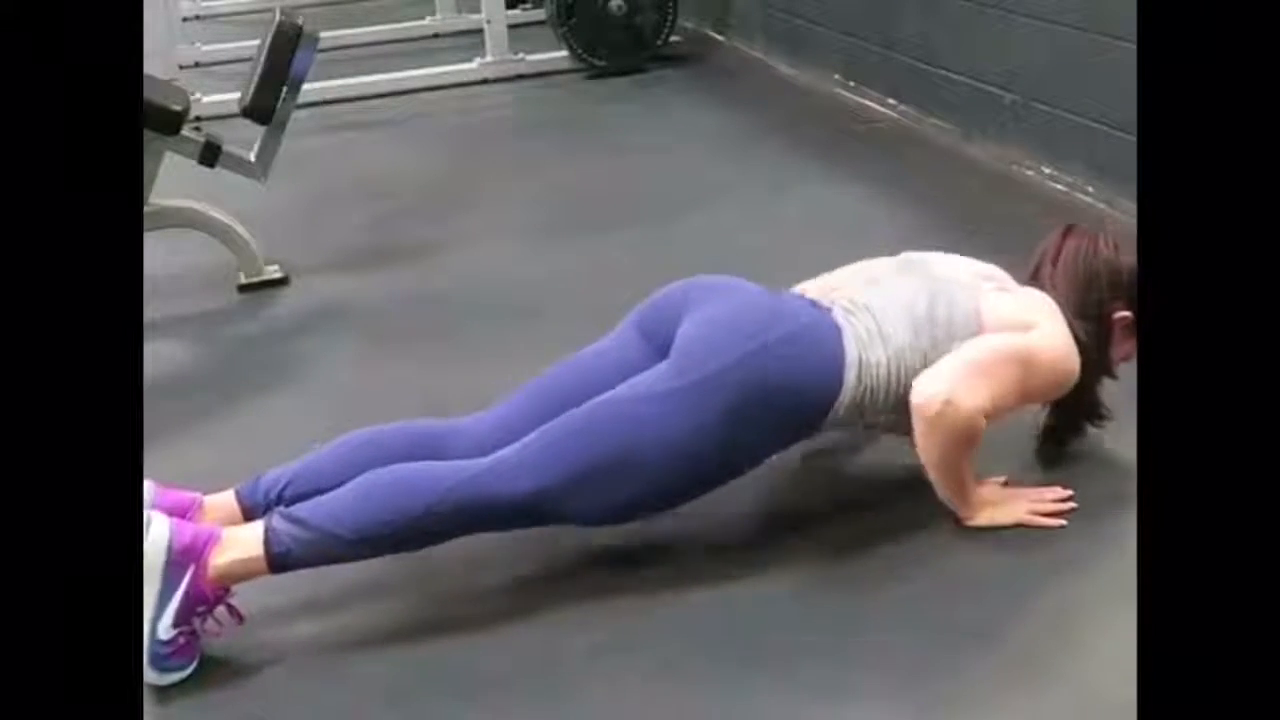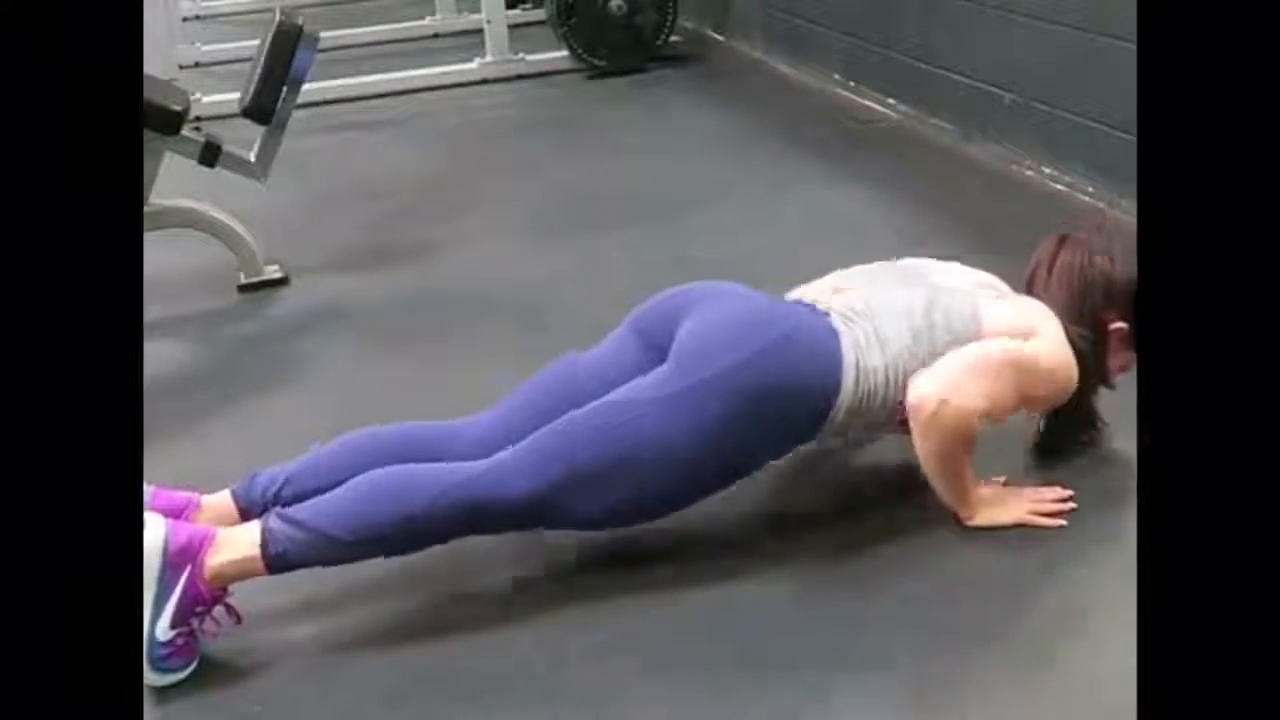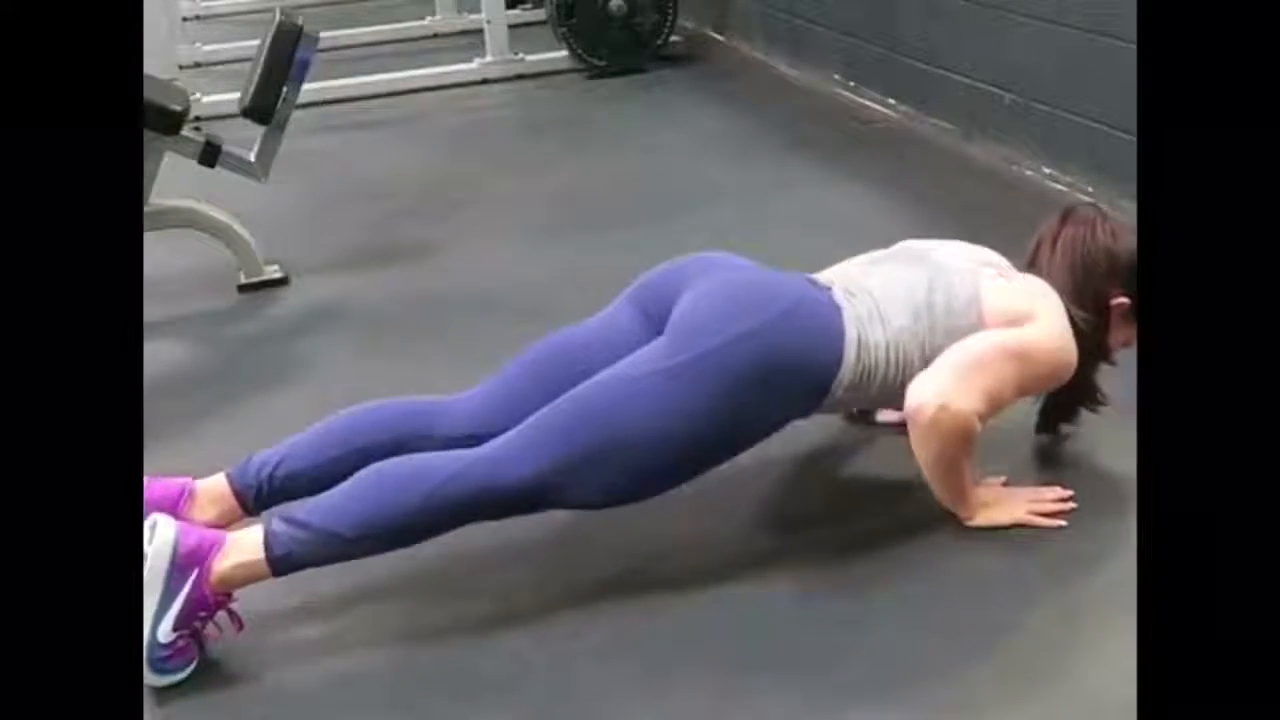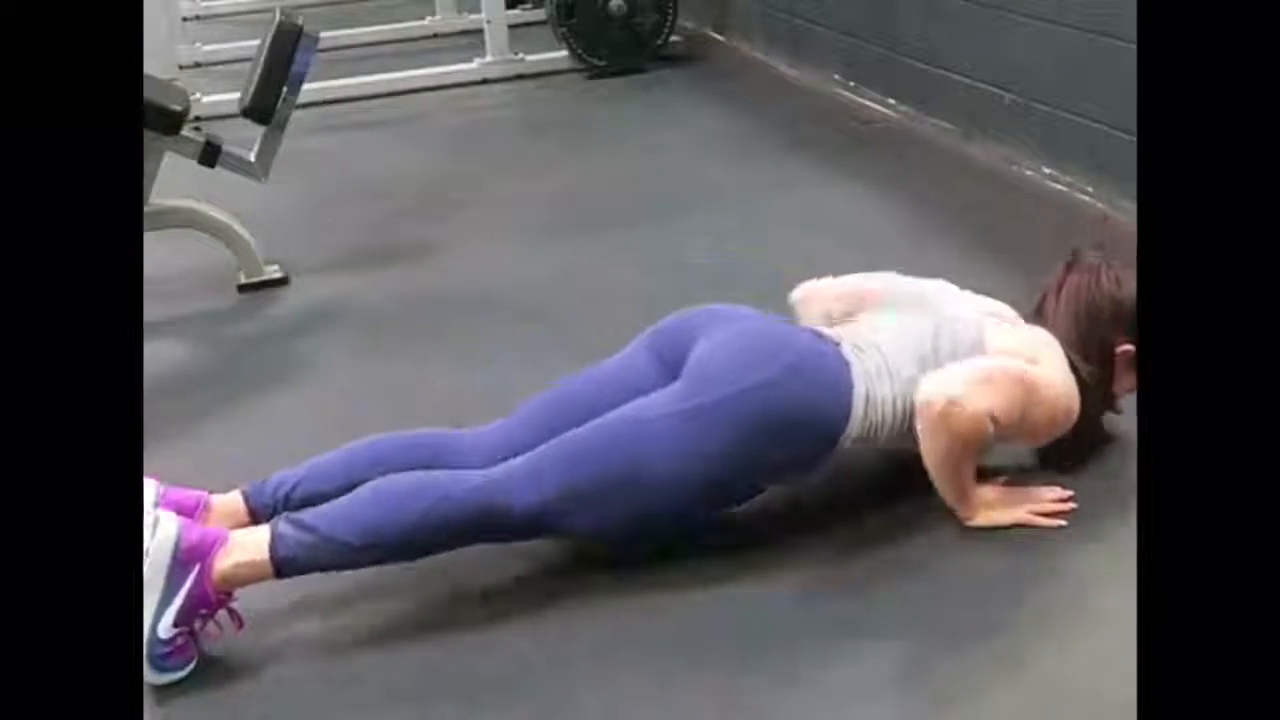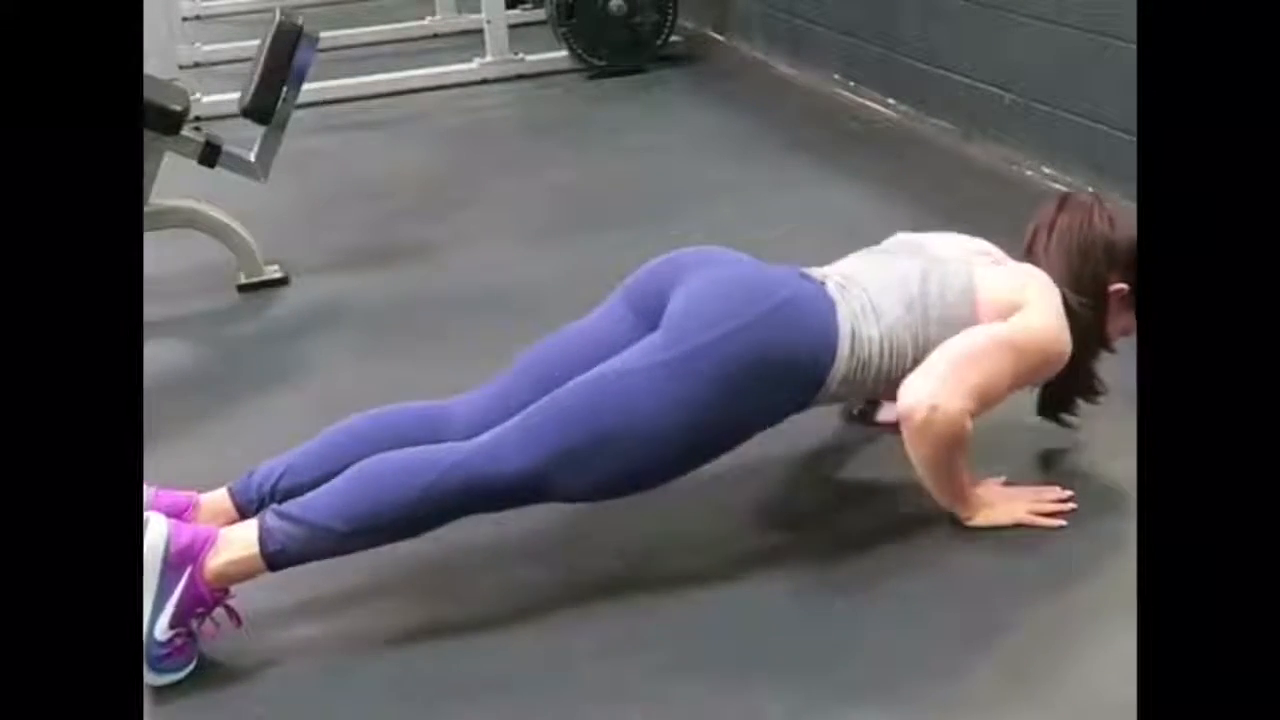
dt=0.3s
person 1, frame 1
left shoulder: (970, 270)
right shoulder: (1054, 346)
right elbow: (942, 402)
right wrist: (968, 502)
left hip: (711, 303)
right hip: (766, 371)
left knee: (472, 440)
right knee: (506, 486)
left ankle: (200, 509)
right ankle: (208, 560)
person 1, frame 2
left shoulder: (968, 281)
right shoulder: (1052, 357)
right elbow: (938, 402)
right wrist: (967, 503)
left hip: (708, 306)
right hip: (765, 374)
left knee: (471, 441)
right knee: (505, 489)
left ankle: (195, 509)
right ankle: (205, 558)
person 1, frame 3
left shoulder: (973, 259)
right shoulder: (1053, 336)
right elbow: (939, 404)
left wrist: (862, 379)
right wrist: (967, 502)
left hip: (709, 280)
right hip: (761, 352)
left knee: (465, 423)
right knee: (508, 473)
left ankle: (190, 500)
right ankle: (209, 560)
person 1, frame 4
left shoulder: (968, 299)
right shoulder: (1055, 384)
left elbow: (811, 293)
right elbow: (945, 404)
right wrist: (969, 503)
left hip: (723, 330)
right hip: (774, 397)
left knee: (480, 453)
right knee: (512, 497)
left ankle: (203, 510)
right ankle: (212, 562)
person 1, frame 5
left shoulder: (969, 252)
right shoulder: (1048, 323)
right elbow: (930, 408)
left wrist: (866, 381)
right wrist: (966, 501)
left hip: (705, 275)
right hip: (755, 345)
left knee: (463, 423)
right knee: (502, 466)
left ankle: (192, 509)
right ankle: (202, 559)
